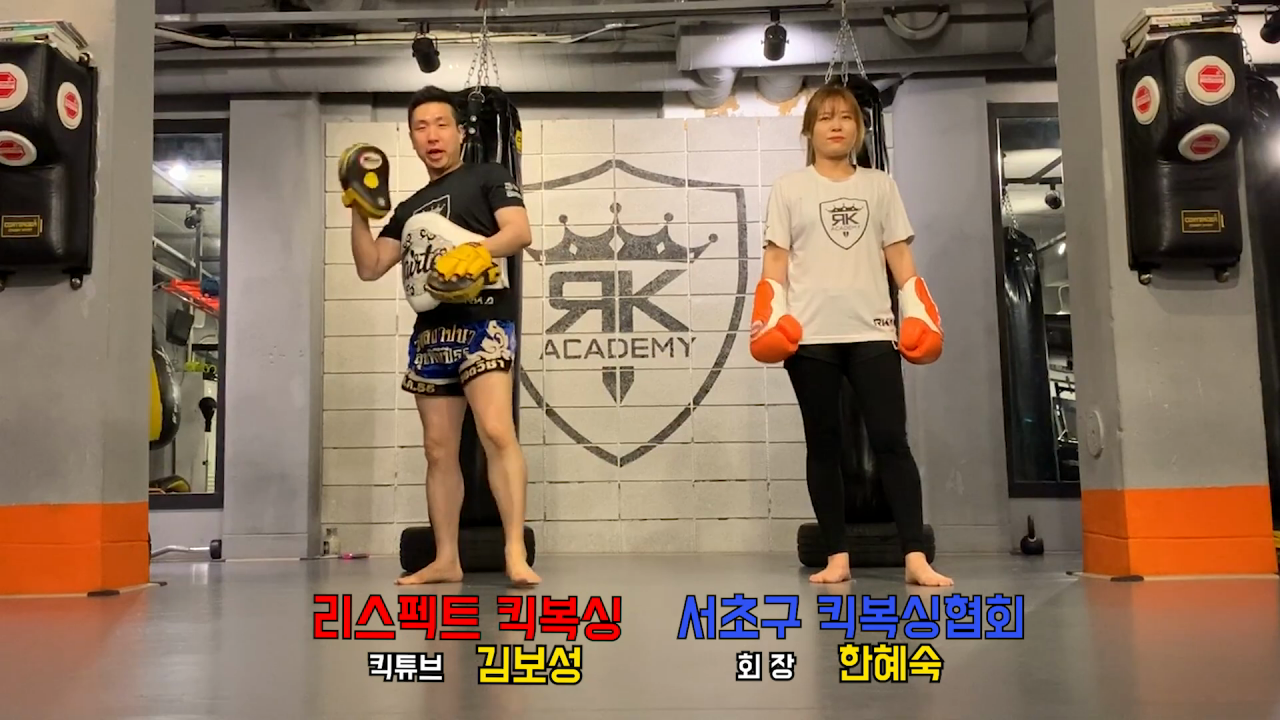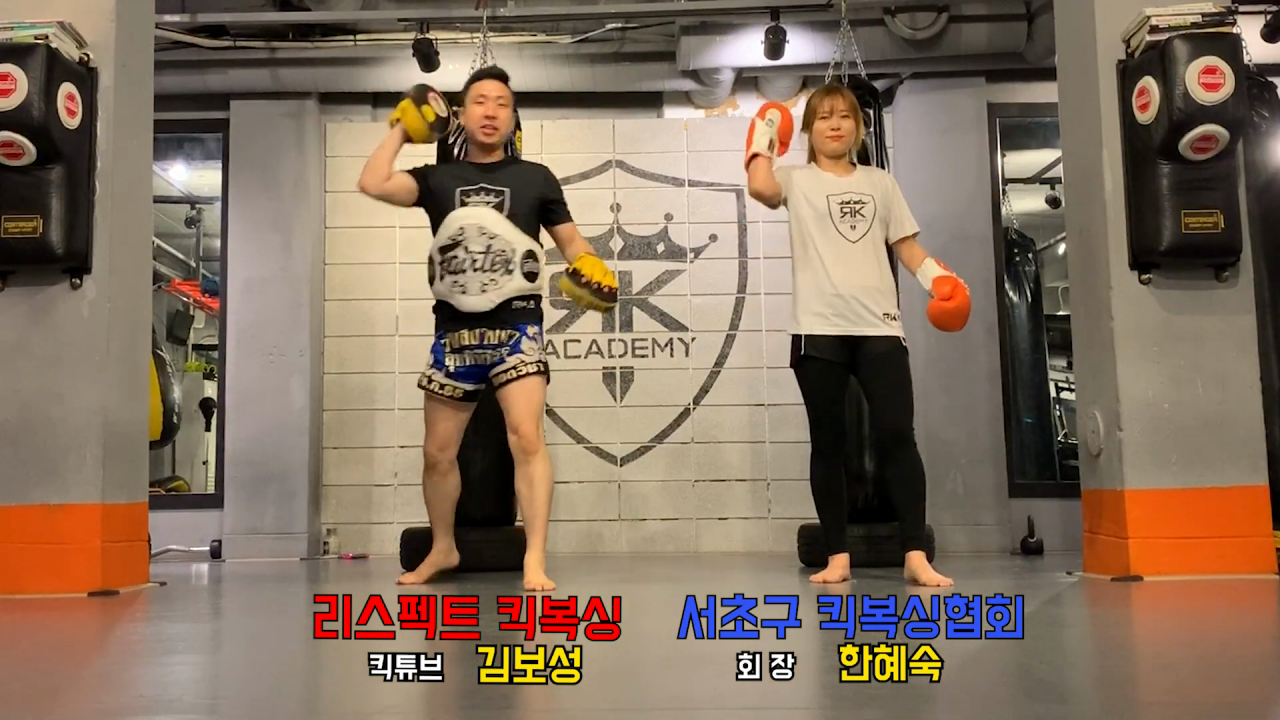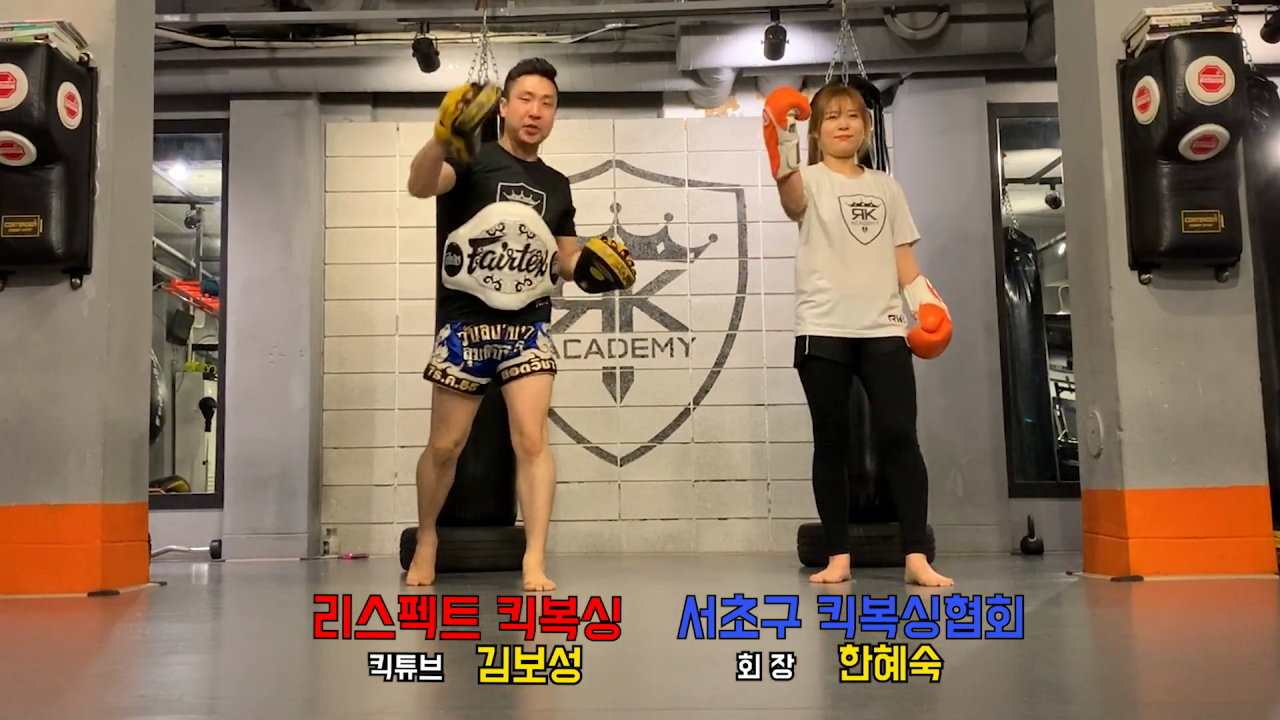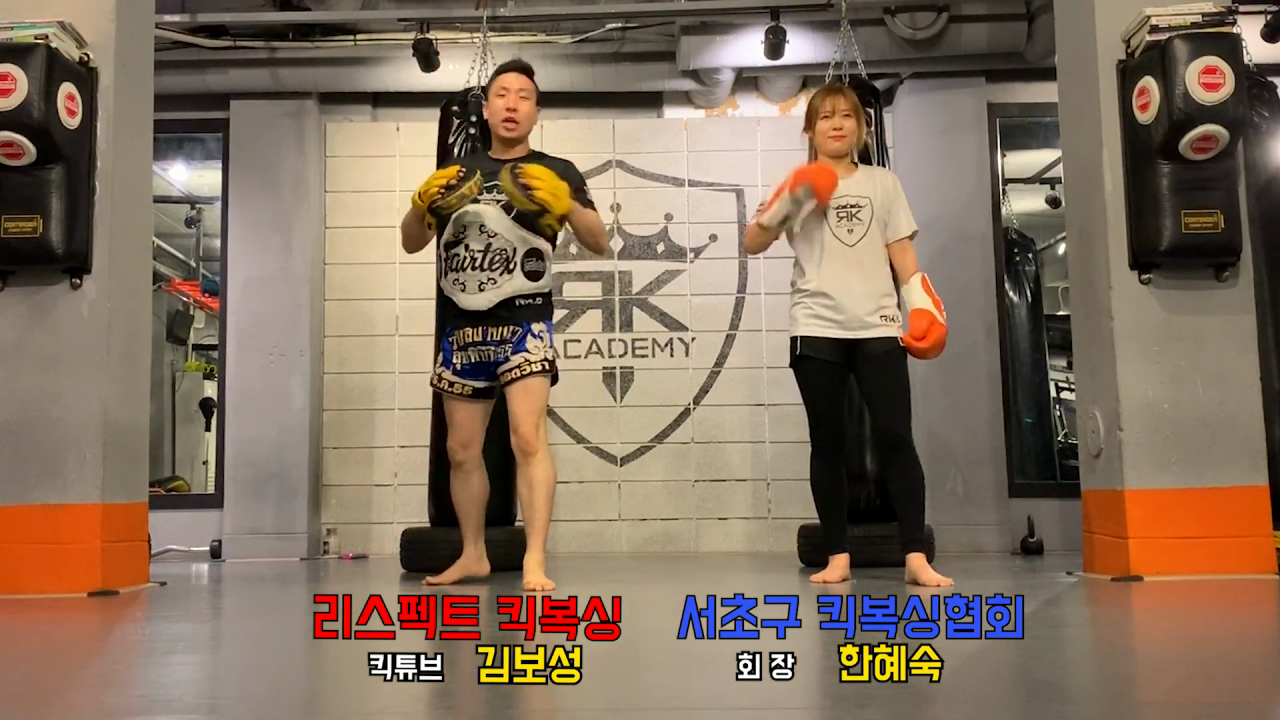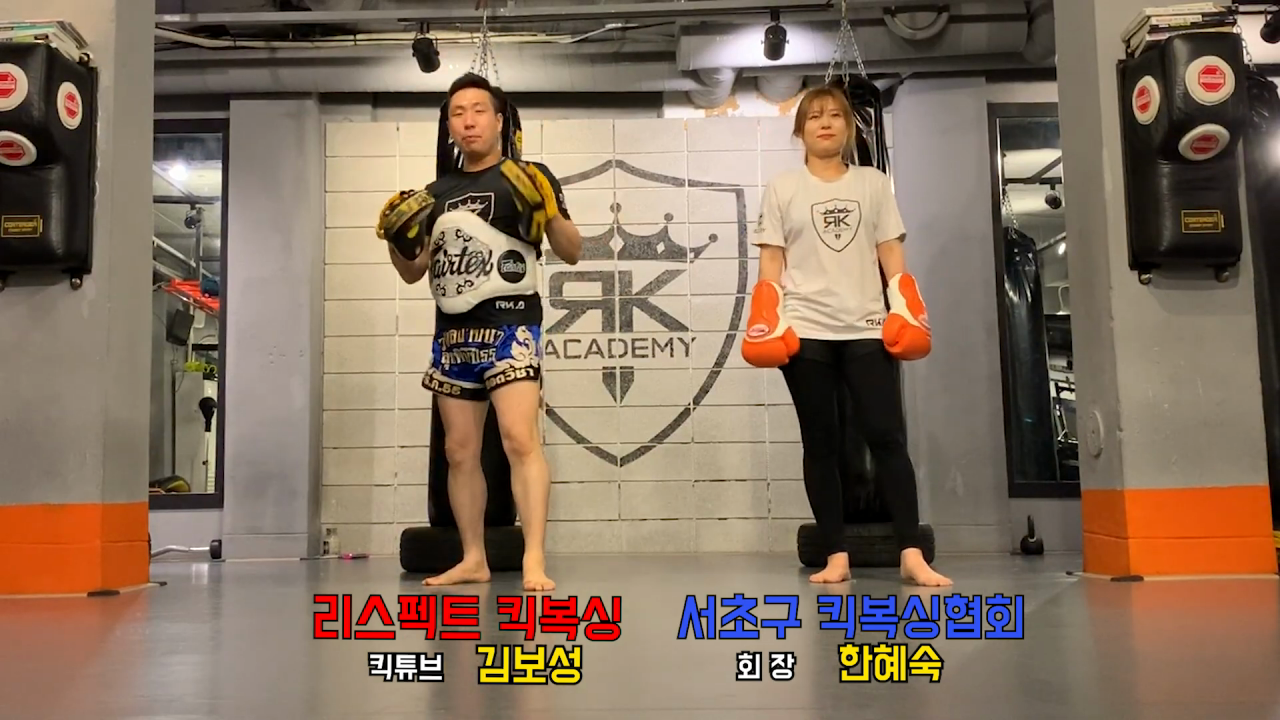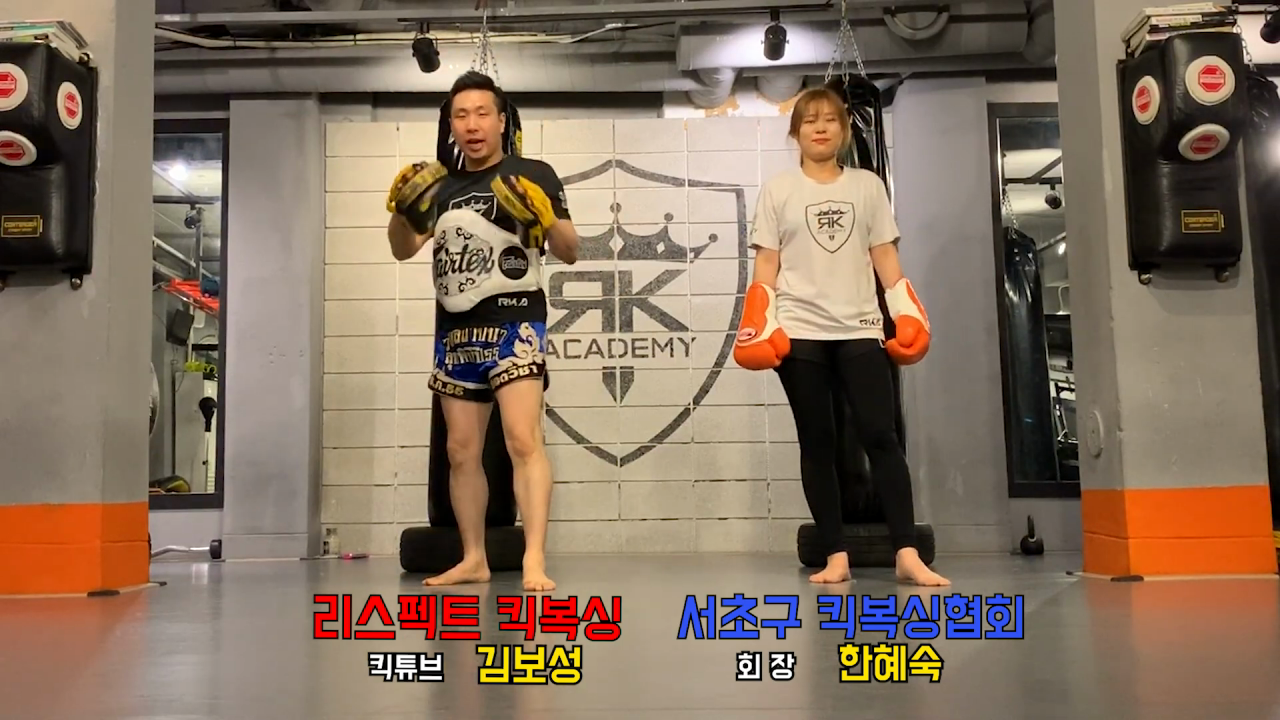
dt=0.4s
person 1, frame 1
left shoulder: (488, 176)
right shoulder: (413, 206)
left elbow: (518, 230)
right elbow: (369, 267)
left wrist: (479, 253)
right wrist: (359, 209)
left hip: (482, 320)
right hip: (430, 332)
left knee: (496, 432)
right knee: (439, 449)
left ankle: (517, 550)
right ankle: (446, 558)
person 1, frame 2
left shoulder: (533, 178)
right shoulder: (439, 177)
left elbow: (572, 243)
right elbow: (371, 184)
left wrist: (588, 270)
right wrist: (402, 126)
left hip: (516, 327)
right hip: (453, 332)
left knee: (528, 438)
right knee: (440, 451)
left ankle: (533, 562)
right ankle: (443, 547)
person 1, frame 3
left shoulder: (557, 185)
right shoulder: (473, 157)
left elbow: (565, 259)
right elbow: (420, 185)
left wrist: (599, 265)
right wrist: (444, 132)
left hip: (528, 326)
right hip: (465, 323)
left knee: (531, 439)
right knee: (445, 445)
left ankle: (534, 563)
right ankle: (426, 539)
person 1, frame 4
left shoulder: (556, 171)
right shoulder: (461, 173)
left elbow: (598, 242)
right elbow: (411, 242)
left wrist: (563, 203)
right wrist: (425, 203)
left hip: (523, 324)
right hip: (462, 328)
left knee: (529, 439)
right knee: (462, 450)
left ankle: (535, 563)
right ankle: (473, 554)
person 1, frame 5
left shoulder: (531, 177)
right shoulder: (437, 193)
left elbow: (572, 252)
right elbow: (412, 272)
left wrist: (546, 208)
right wrist: (395, 236)
left hip: (510, 327)
right hip: (453, 335)
left knee: (520, 440)
right knee: (459, 451)
left ankle: (535, 563)
right ankle: (473, 559)
person 1, frame 6
left shoulder: (532, 173)
right shoulder: (441, 187)
left elbow: (569, 251)
right elbow: (403, 248)
left wrist: (543, 216)
right wrist: (400, 205)
left hip: (513, 326)
right hip: (455, 333)
left knee: (523, 439)
right knee: (461, 451)
left ankle: (535, 562)
right ankle: (473, 559)
person 2, frame 1
left shoulder: (879, 185)
right shoulder: (789, 188)
left elbow: (899, 255)
right elbow: (775, 258)
left wrist: (919, 312)
right wrist: (769, 315)
left hip: (872, 331)
right hip: (810, 335)
left knee: (891, 440)
right knee: (823, 444)
left ankle: (915, 556)
right ankle: (837, 556)
person 2, frame 2
left shoulder: (881, 182)
right shoulder: (797, 179)
left elbow: (906, 246)
right elbow: (762, 189)
left wrist: (942, 281)
right wrist: (764, 139)
left hip: (878, 326)
right hip: (818, 330)
left knee: (896, 434)
right knee: (828, 442)
left ankle: (916, 555)
right ankle: (837, 556)
person 2, frame 3
left shoulder: (886, 186)
right shoulder: (809, 179)
left elbow: (902, 256)
right elbow: (794, 202)
left wrist: (928, 305)
right wrist: (784, 143)
left hip: (884, 328)
right hip: (823, 329)
left knee: (899, 437)
right knee: (831, 443)
left ankle: (917, 556)
right ankle: (838, 556)
person 2, frame 4
left shoulder: (883, 182)
right shoulder: (797, 184)
left elbow: (902, 250)
right elbow: (754, 240)
left wrist: (924, 306)
right wrist: (787, 199)
left hip: (878, 328)
right hip: (816, 330)
left knee: (895, 437)
right knee: (828, 443)
left ankle: (916, 556)
right ankle: (838, 556)
person 2, frame 5
left shoulder: (873, 183)
right shoulder: (783, 188)
left elbow: (890, 251)
right elbow: (772, 260)
left wrist: (905, 310)
right wrist: (768, 320)
left hip: (865, 329)
right hip: (806, 331)
left knee: (886, 436)
right knee: (820, 442)
left ankle: (911, 554)
right ankle: (836, 556)
person 2, frame 6
left shoulder: (868, 185)
right shoulder: (778, 190)
left elbow: (885, 255)
right elbow: (767, 262)
left wrist: (907, 313)
right wrist: (760, 321)
left hip: (860, 330)
right hip: (800, 333)
left knee: (881, 436)
right knee: (817, 443)
left ankle: (907, 554)
right ankle: (836, 556)
